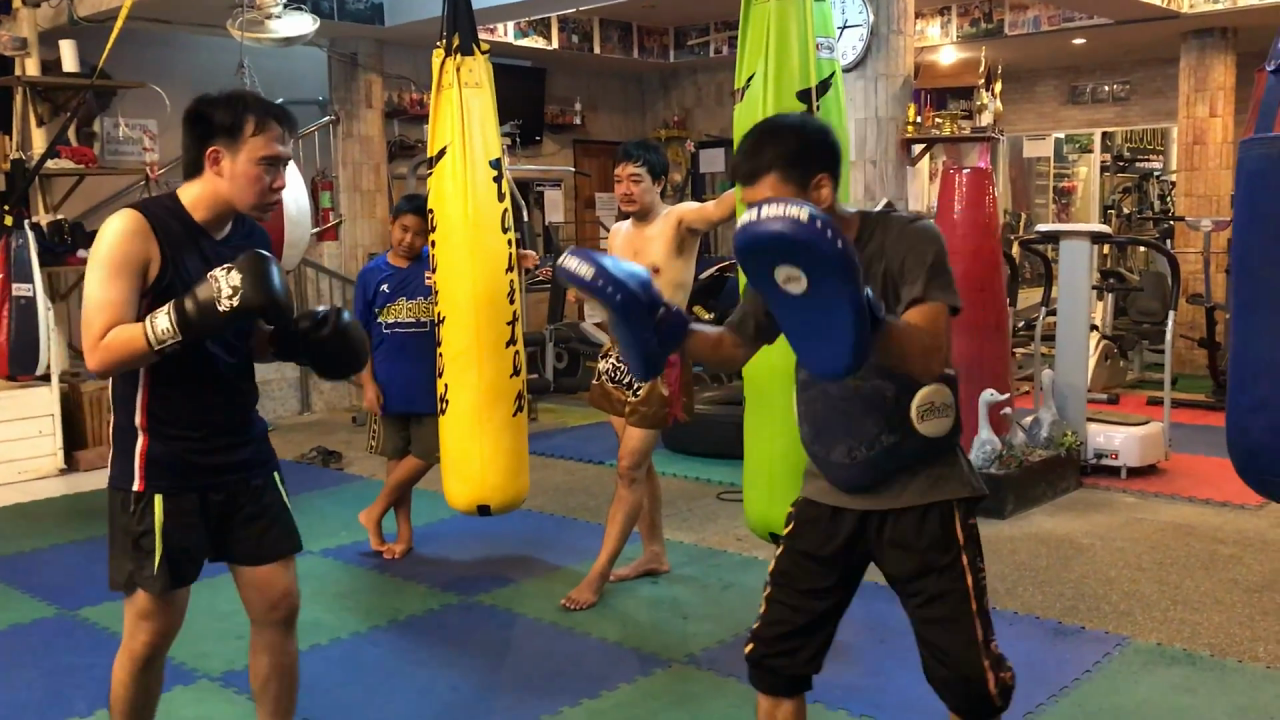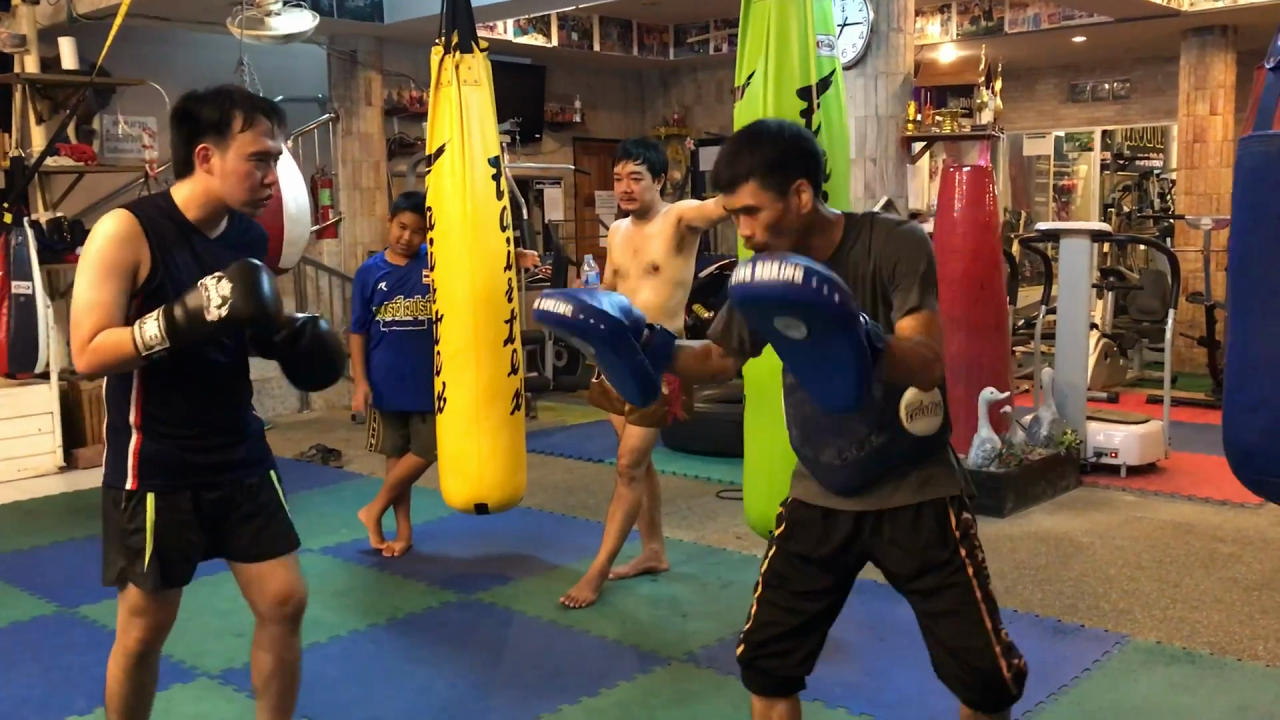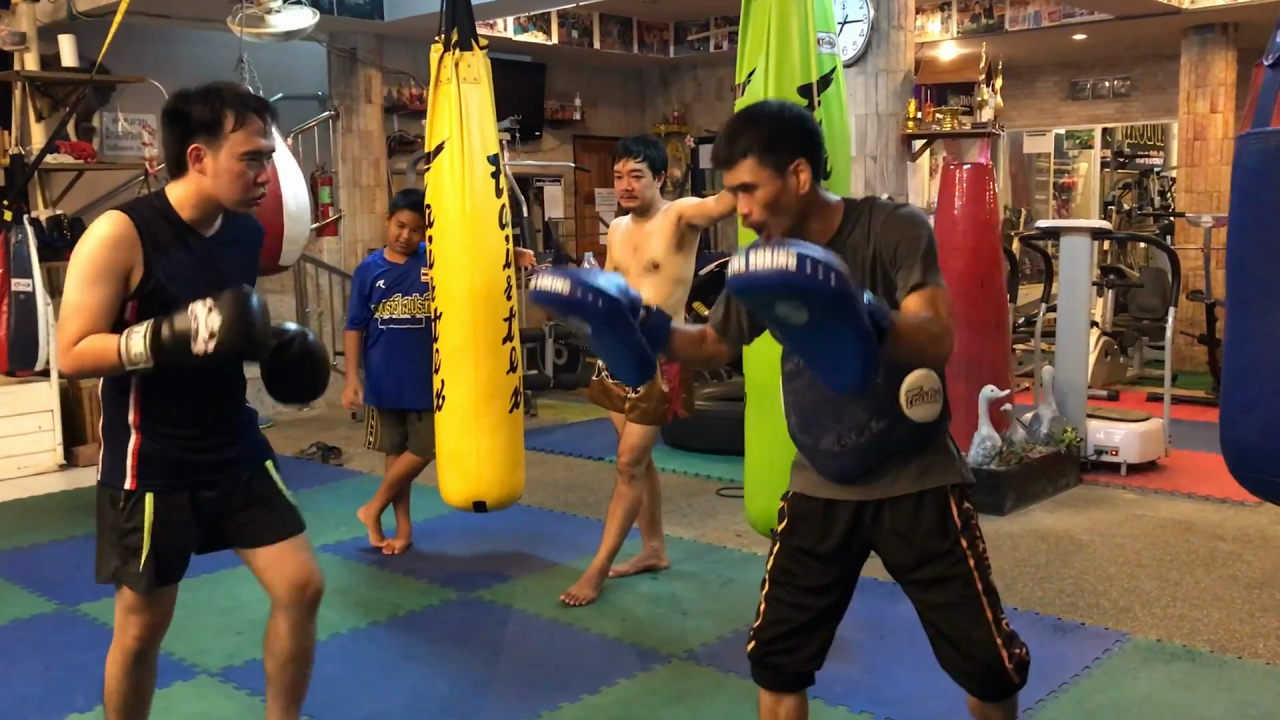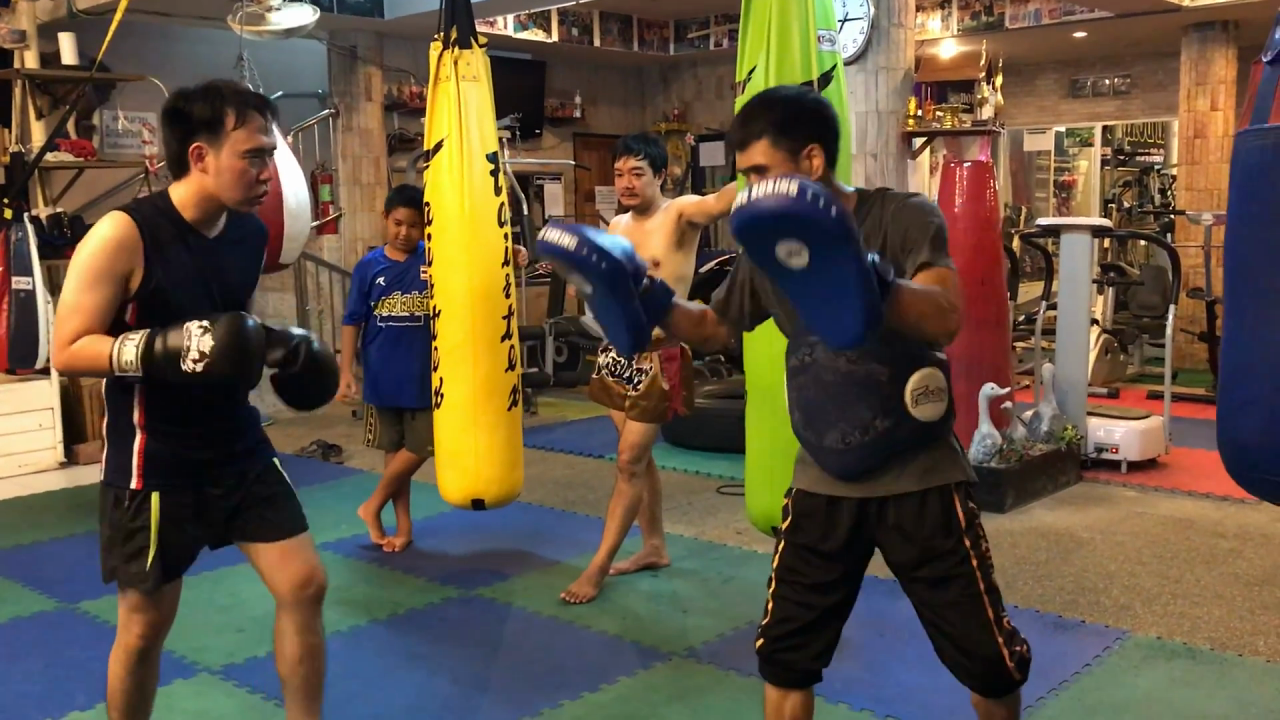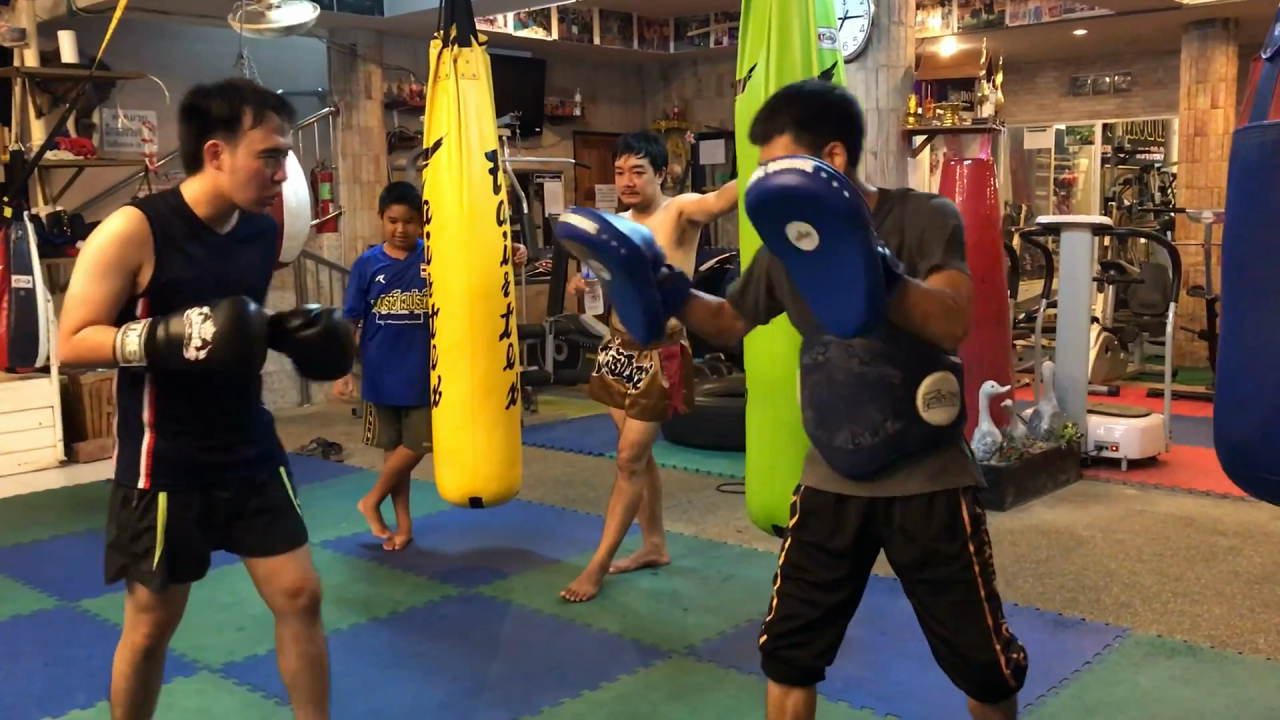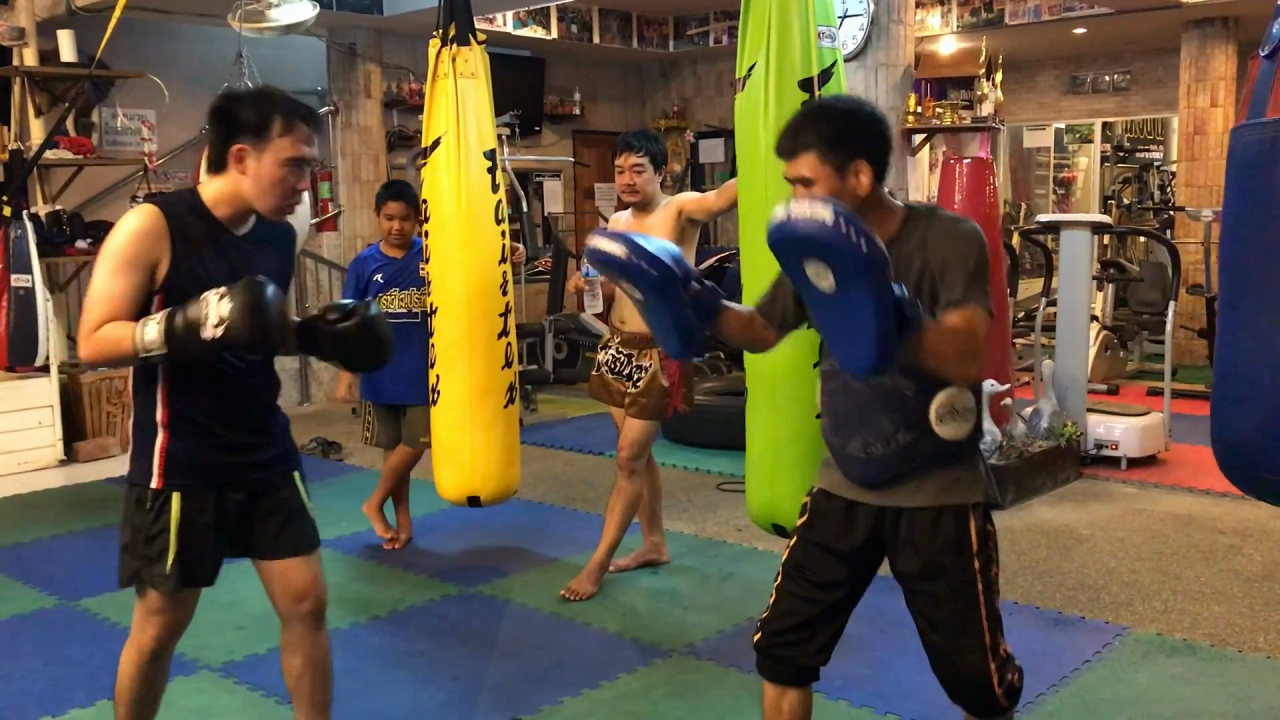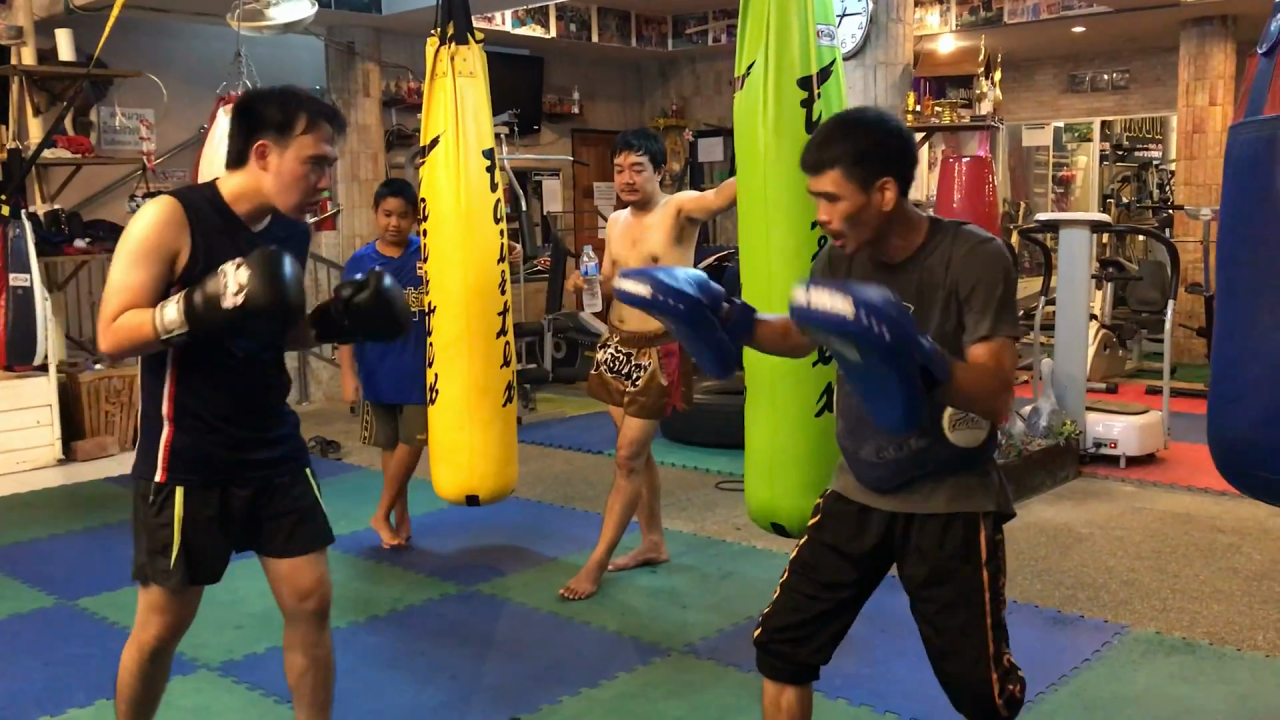
dt=0.1s
person 1, frame 1
left shoulder: (252, 238)
right shoulder: (133, 230)
right elbow: (100, 354)
left wrist: (296, 338)
right wrist: (193, 309)
left hip: (244, 456)
right hip: (160, 466)
left knee: (278, 608)
right knee: (151, 628)
person 1, frame 2
left shoulder: (249, 235)
right shoulder: (126, 232)
right elbow: (89, 352)
left wrist: (283, 338)
right wrist: (187, 317)
left hip: (238, 456)
right hip: (155, 464)
left knee: (284, 602)
right knee: (145, 627)
person 1, frame 3
left shoulder: (247, 233)
right shoulder: (120, 234)
right elbow: (72, 355)
left wrist: (270, 345)
right wrist: (171, 336)
left hip: (237, 450)
right hip: (151, 464)
left knee: (302, 587)
right knee: (141, 625)
person 1, frame 4
left shoulder: (251, 232)
right shoulder: (122, 236)
right elbow: (67, 351)
left wrist: (275, 347)
right wrist: (163, 350)
left hip: (238, 449)
right hip: (155, 462)
left knee: (305, 586)
right knee: (145, 624)
person 1, frame 5
left shoulder: (262, 232)
right shoulder: (133, 230)
right elbow: (71, 342)
left wrist: (289, 334)
right wrist: (168, 337)
left hip: (250, 453)
right hip: (164, 462)
left knee: (300, 599)
right knee: (152, 623)
person 1, frame 6
left shoulder: (278, 237)
right shoulder: (150, 227)
right elbow: (92, 344)
left wrist: (318, 334)
right wrist: (185, 324)
left hip: (264, 455)
right hip: (180, 464)
left knee: (305, 602)
right knee: (158, 626)
person 1, frame 7
left shoulder: (292, 233)
right shoulder: (169, 219)
right elbow: (113, 335)
left wrist: (334, 322)
right wrist: (205, 302)
left hip: (274, 452)
right hip: (187, 457)
left knee: (310, 602)
right knee: (162, 624)
person 2, frame 1
left shoulder: (908, 240)
left elbow: (927, 356)
right elbow: (733, 344)
left hip: (922, 491)
right hip: (829, 494)
right knee: (774, 657)
person 2, frame 2
left shoulder: (896, 245)
right shoulder: (764, 273)
left elbow: (927, 363)
right elbow: (721, 357)
left wrist: (854, 333)
right wrist: (649, 344)
left hip: (917, 491)
right hip: (822, 495)
right knee: (767, 658)
person 2, frame 3
left shoulder: (894, 228)
right shoulder: (764, 261)
left elbow: (937, 341)
right elbow: (716, 343)
left wrist: (855, 314)
right wrist: (645, 327)
left hip: (916, 480)
right hip: (822, 487)
left knee: (988, 664)
right knee: (776, 654)
person 2, frame 4
left shoulder: (904, 218)
right shoulder: (768, 247)
left elbow: (943, 322)
right elbow: (714, 326)
left wrist: (860, 274)
right wrist: (647, 296)
left hip: (920, 478)
right hip: (824, 483)
left knee: (988, 661)
right knee: (785, 651)
person 2, frame 5
left shoulder: (925, 219)
right shoulder: (786, 243)
left elbow: (952, 325)
right elbow: (730, 320)
left wrist: (867, 263)
right wrist: (666, 288)
left hip: (929, 480)
right hip: (834, 482)
left knee: (985, 664)
right knee: (788, 649)
person 2, frame 6
left shoulder: (954, 239)
left elbow: (970, 360)
right elbow: (762, 329)
left hip: (943, 492)
right hip: (846, 488)
right knee: (783, 647)
person 2, frame 7
left shoulder: (977, 259)
right shoulder: (837, 261)
left elbow: (993, 396)
right elbow: (798, 337)
left wrist: (925, 363)
right wrist: (733, 317)
left hip: (955, 502)
right hip: (860, 492)
right knee: (781, 645)
person 3, frame 1
left shoulder: (681, 219)
right shoulder: (617, 232)
left elbow: (722, 207)
right hip: (620, 356)
left knee: (629, 467)
right knee: (638, 460)
left ankle: (599, 572)
right ankle: (654, 552)
person 3, frame 2
left shoulder: (681, 218)
right shoulder: (617, 230)
left elbow: (720, 207)
left knee: (629, 465)
right knee: (636, 459)
left ankle: (597, 570)
right ankle: (653, 551)
person 3, frame 3
left shoulder: (681, 216)
right shoulder: (618, 227)
left elbow: (722, 203)
left hip: (659, 358)
left knee: (630, 463)
right knee: (637, 456)
left ankle: (598, 568)
right ankle: (653, 549)
person 3, frame 4
left shoulder: (681, 213)
right shoulder: (615, 225)
left elbow: (722, 201)
left hip: (659, 356)
right hip: (618, 351)
left knee: (629, 461)
right knee: (638, 455)
left ankle: (598, 566)
right ankle: (654, 547)
person 3, frame 5
left shoulder: (682, 211)
left elbow: (723, 199)
right wrist: (588, 284)
left hip: (659, 354)
right hip: (618, 348)
left knee: (629, 459)
right knee: (638, 453)
left ankle: (598, 564)
right ankle: (654, 545)
person 3, frame 6
left shoulder: (681, 210)
right shoulder: (616, 222)
left elbow: (723, 197)
right wrist: (587, 283)
left hip: (659, 353)
right hip: (617, 348)
left knee: (629, 458)
right knee: (638, 451)
left ankle: (598, 563)
right ankle: (654, 544)
person 3, frame 7
left shoulder: (680, 208)
right shoulder: (615, 221)
left elbow: (722, 196)
right wrist: (585, 283)
left hip: (658, 352)
right hip: (616, 346)
left knee: (628, 457)
right knee: (636, 451)
left ankle: (597, 562)
right ankle: (653, 542)
person 4, frame 1
right shoulder: (371, 273)
right elbow: (359, 333)
left wrist: (517, 258)
right wrist: (368, 382)
left hip: (430, 383)
right hip: (389, 384)
left knee: (423, 454)
right knee: (397, 456)
left ankle: (375, 512)
right ankle: (404, 531)
person 4, frame 2
right shoulder: (369, 272)
right elbow: (358, 331)
left wrist: (515, 257)
right wrist: (360, 383)
left hip: (427, 381)
right hip: (386, 383)
left knee: (424, 452)
right knee: (396, 454)
left ankle: (375, 510)
right ankle: (403, 529)
person 4, frame 3
right shoulder: (368, 269)
right elbow: (354, 328)
left wrist: (513, 255)
right wrist: (352, 379)
left hip: (425, 379)
right hip: (383, 381)
left knee: (422, 449)
right knee: (395, 451)
left ankle: (373, 507)
right ankle: (403, 527)
person 4, frame 4
right shoulder: (368, 267)
right elbow: (352, 323)
left wrist: (512, 254)
right wrist: (346, 371)
left hip: (423, 377)
right hip: (382, 377)
left knee: (419, 448)
right knee: (394, 449)
left ankle: (373, 507)
right ankle: (403, 525)
person 4, frame 5
right shoulder: (367, 264)
right elbow: (350, 319)
left wrist: (511, 252)
left hip: (422, 374)
right hip: (381, 375)
left knee: (416, 445)
right knee: (393, 447)
left ankle: (372, 500)
right ankle: (403, 523)
person 4, frame 6
right shoulder: (363, 264)
left wrist: (508, 250)
right wrist: (345, 372)
left hip: (421, 372)
right hip: (379, 374)
left knee: (414, 444)
right knee: (392, 446)
left ankle: (376, 503)
right ankle: (402, 521)
person 4, frame 7
right shoulder: (360, 262)
left wrist: (505, 249)
right wrist: (349, 373)
left hip: (419, 371)
right hip: (377, 372)
left knee: (412, 442)
right knee: (390, 445)
left ankle: (383, 511)
right ankle: (401, 520)
